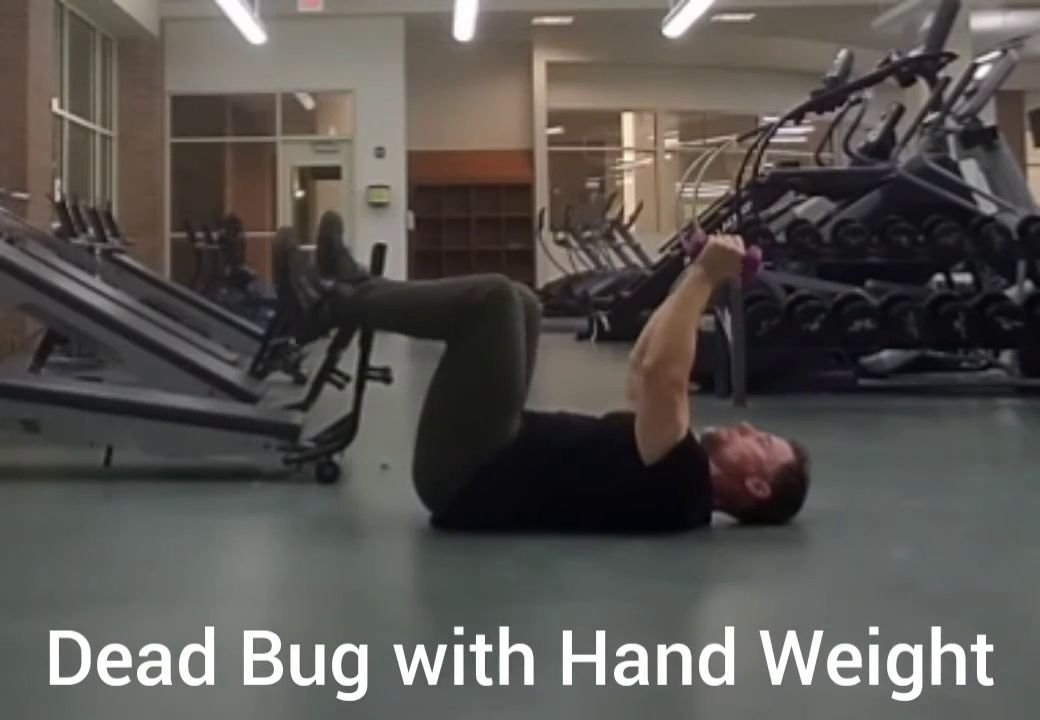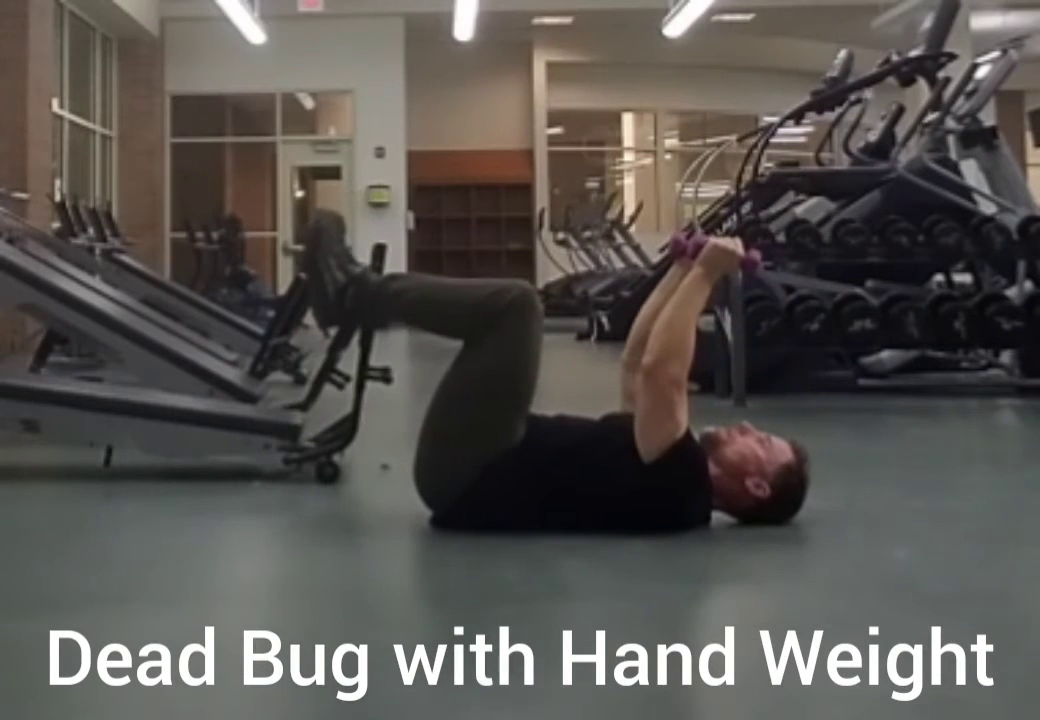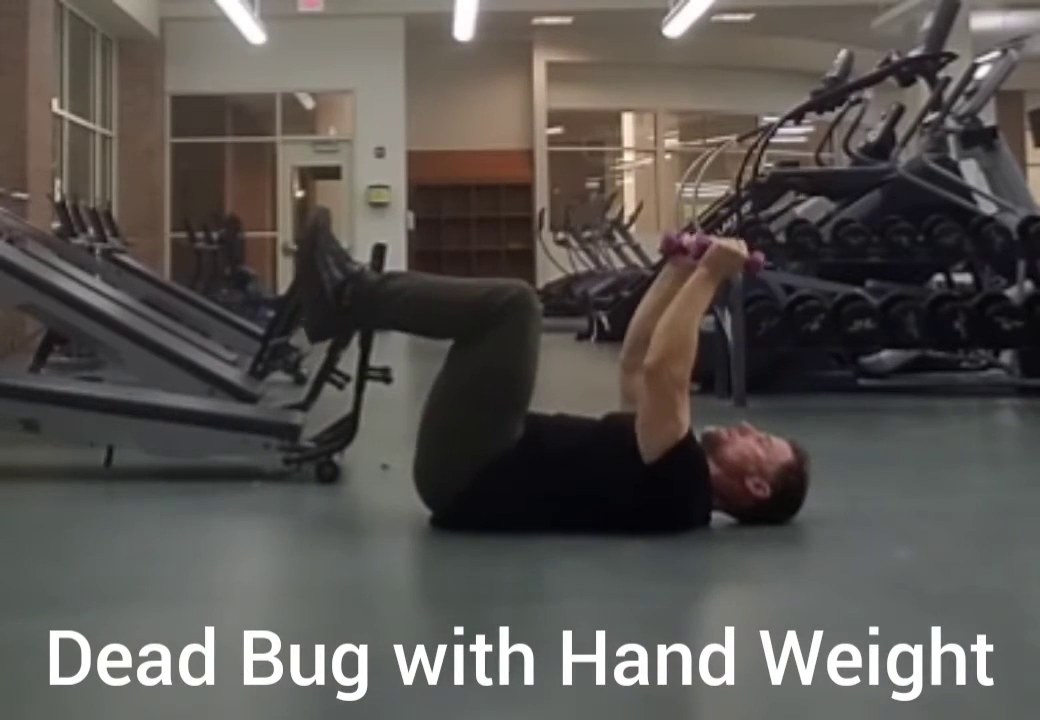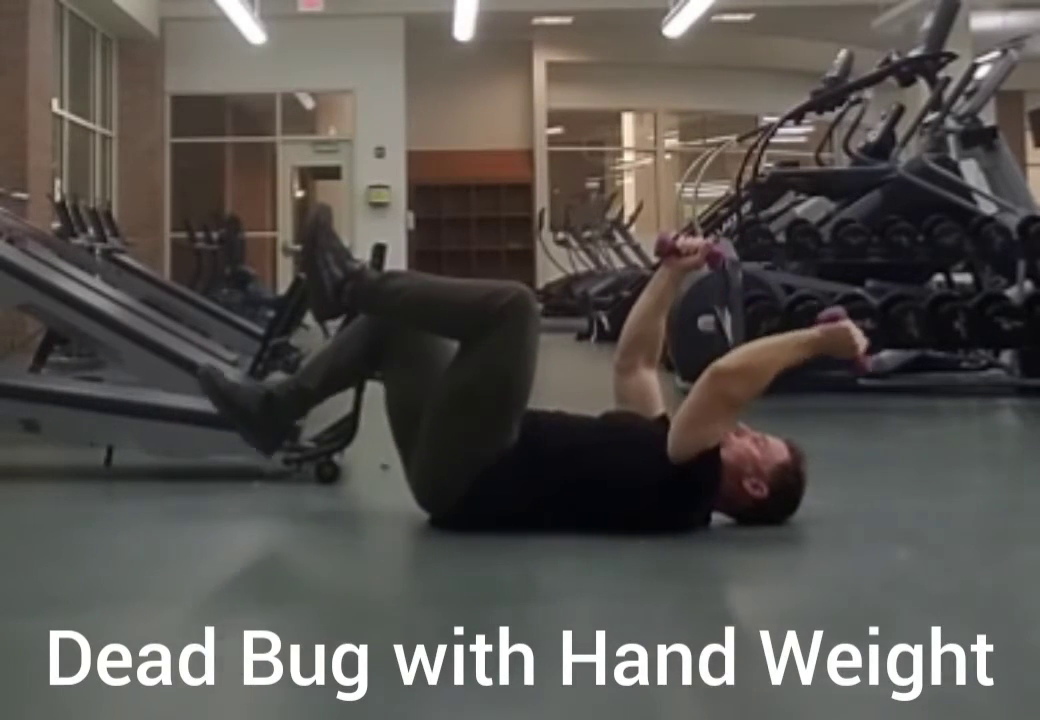
dt=0.5s
person 1, frame 1
left shoulder: (680, 483)
right shoulder: (687, 464)
left elbow: (665, 375)
right elbow: (644, 363)
left wrist: (706, 277)
right wrist: (699, 276)
left hip: (469, 478)
right hip: (487, 469)
left knee: (492, 297)
right knee: (511, 307)
left ankle: (336, 305)
right ankle: (354, 296)
person 1, frame 2
left shoulder: (680, 485)
right shoulder: (674, 460)
left elbow: (661, 373)
right elbow: (637, 362)
left wrist: (705, 276)
right wrist: (683, 270)
left hip: (468, 479)
right hip: (479, 471)
left knee: (514, 304)
right knee: (507, 310)
left ankle: (355, 293)
right ankle: (357, 295)
person 1, frame 3
left shoulder: (680, 487)
right shoulder: (677, 460)
left elbow: (665, 372)
right elbow: (638, 360)
left wrist: (709, 275)
right wrist: (678, 272)
left hip: (468, 480)
right hip: (475, 473)
left knee: (512, 301)
right knee: (489, 309)
left ankle: (352, 293)
right ankle: (343, 311)
person 1, frame 4
left shoulder: (685, 487)
right shoulder: (665, 450)
left elbow: (724, 382)
right elbow: (633, 360)
left wrist: (816, 340)
right wrist: (672, 273)
left hip: (466, 481)
right hip: (465, 471)
left knee: (511, 305)
right knee: (393, 321)
left ankle: (352, 285)
right ankle: (277, 410)
